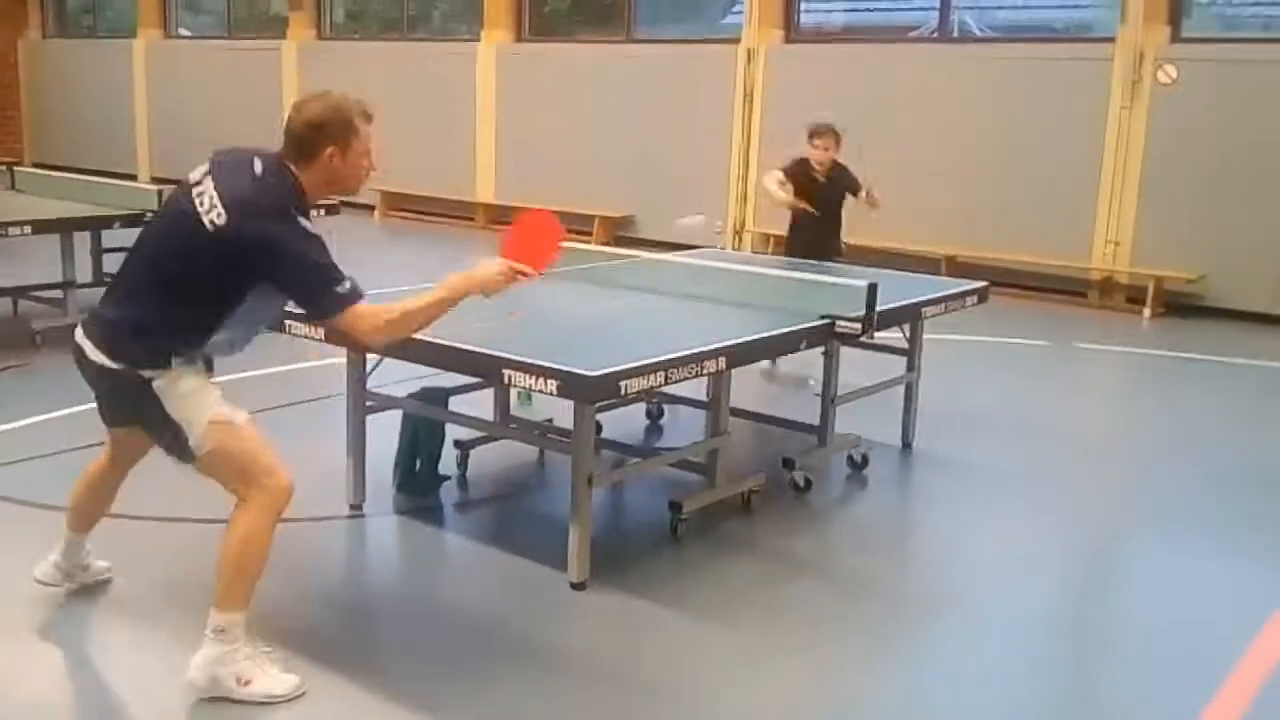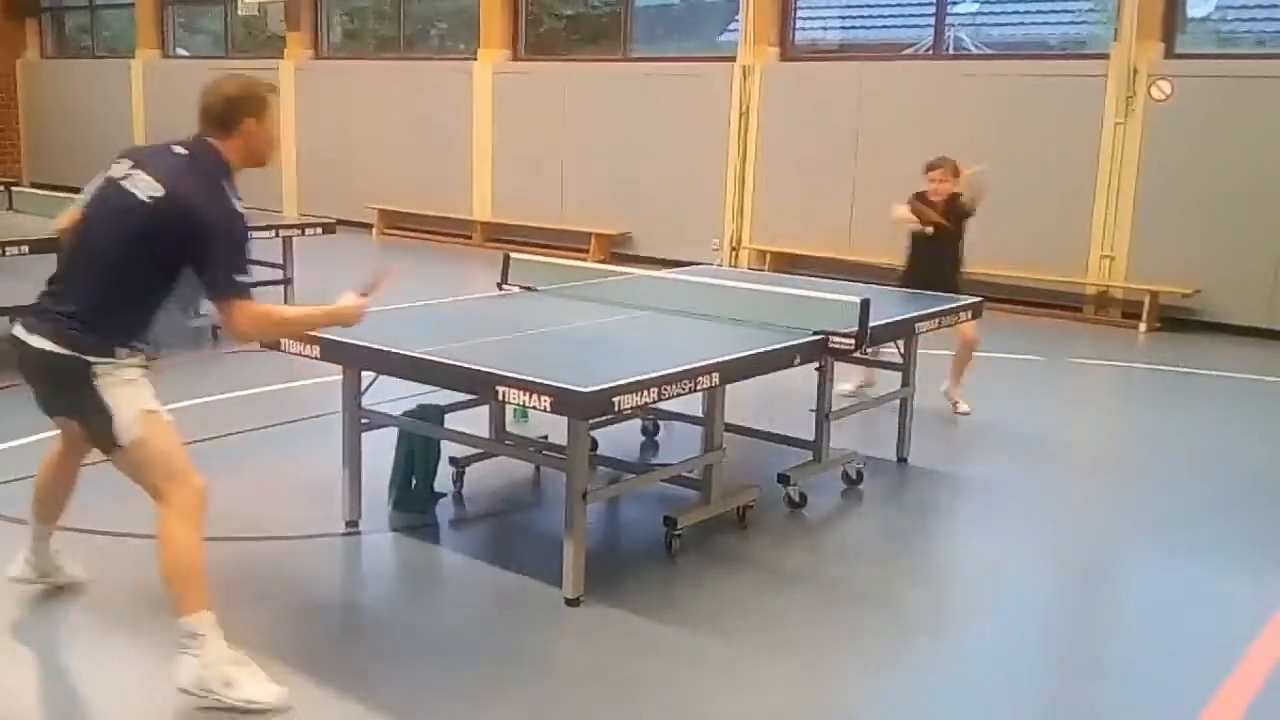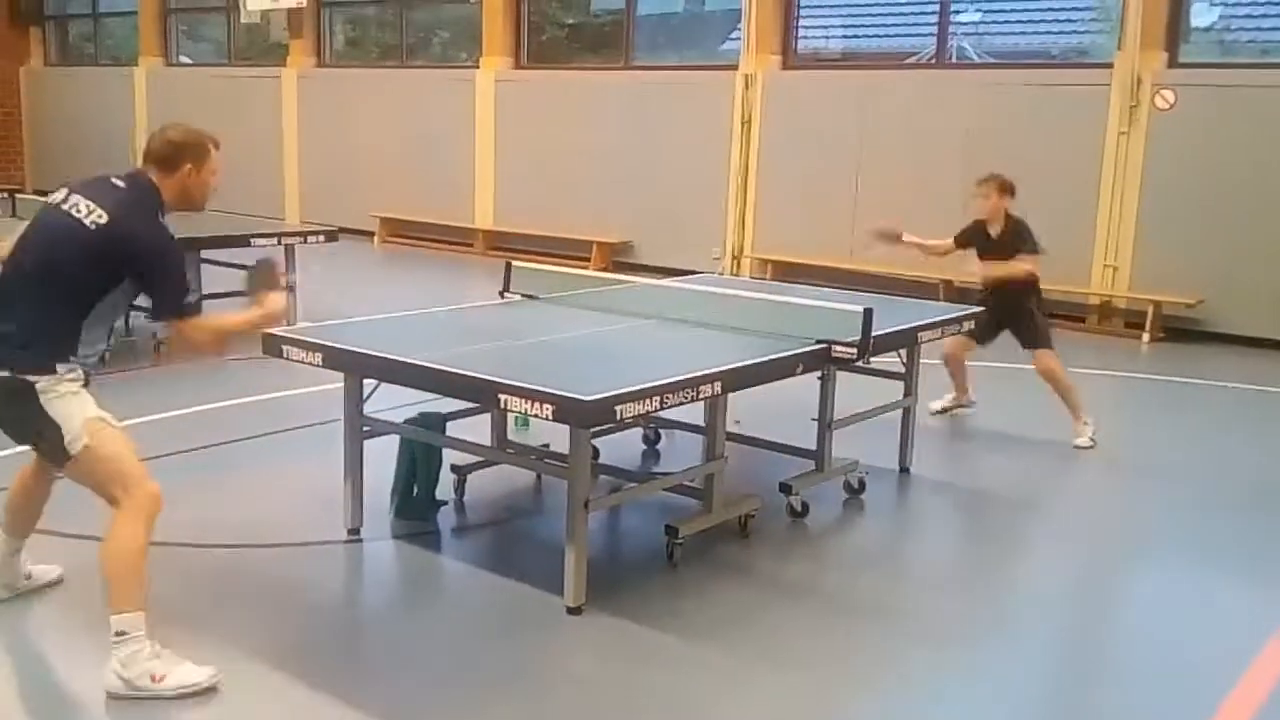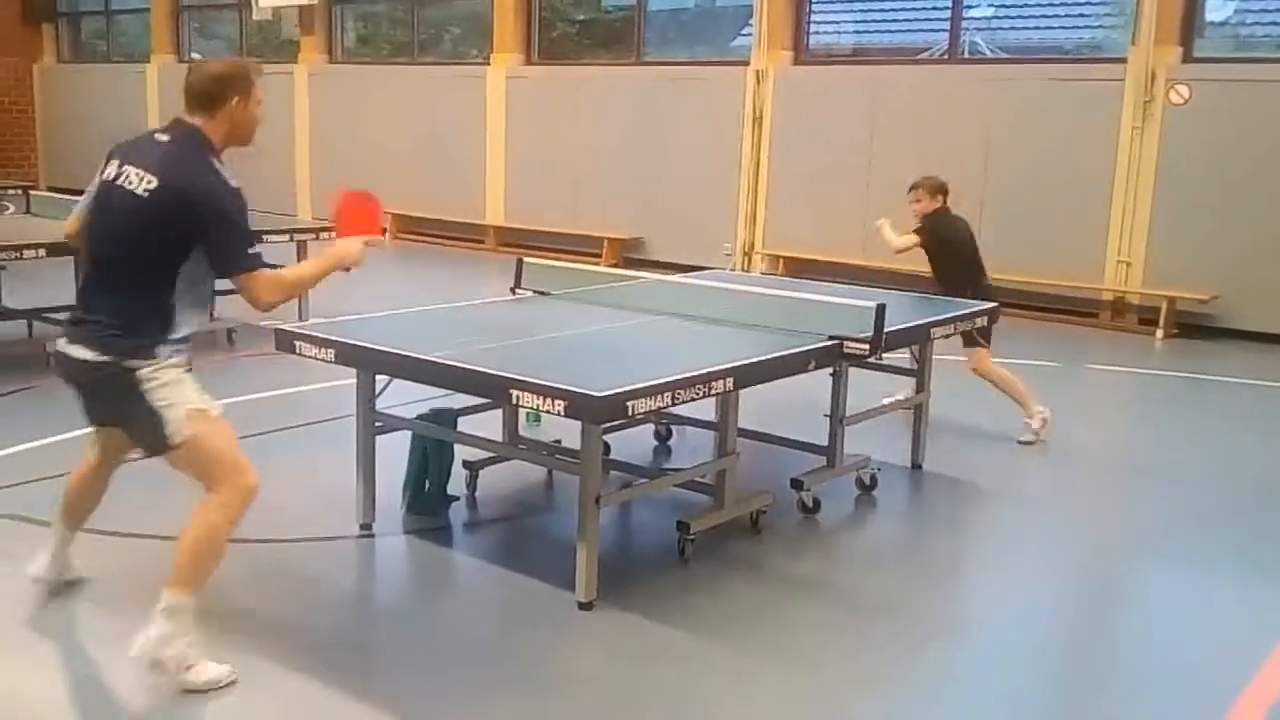
dt=0.4s
person 1, frame 1
left shoulder: (238, 164)
right shoulder: (279, 231)
left elbow: (183, 224)
right elbow: (371, 328)
right wrist: (468, 282)
left hip: (105, 341)
right hip: (150, 366)
left knee: (124, 449)
right knee: (267, 486)
left ankle: (67, 560)
right ankle: (222, 655)
person 1, frame 2
left shoulder: (145, 159)
right shoulder: (214, 206)
left elbow: (67, 227)
right elbow: (246, 323)
right wrist: (333, 313)
right hip: (90, 358)
left knee: (75, 438)
right knee: (183, 493)
right ankle: (204, 658)
person 1, frame 3
left shoulder: (86, 189)
right shoulder: (148, 235)
right elbow: (196, 336)
right wrist: (263, 313)
left knee: (51, 454)
right knee: (138, 496)
right ankle: (133, 658)
person 1, frame 4
left shoulder: (129, 152)
right shoulder: (209, 189)
left elbow: (76, 231)
right elbow: (265, 293)
right wrist: (336, 256)
left hip: (84, 345)
right hip: (136, 362)
left knee: (110, 449)
right knee: (233, 482)
left ankle: (55, 560)
right ankle: (168, 634)
person 2, frame 1
left shoulder: (841, 175)
right shoulder: (798, 168)
left elbow: (873, 203)
right elbow: (770, 179)
left wrist: (870, 196)
right wrist: (780, 195)
left hip: (829, 248)
right hip: (799, 246)
person 2, frame 2
left shoulder: (960, 204)
right shoulder: (920, 201)
left elbow: (975, 199)
right elbow: (898, 212)
left wrist: (971, 184)
right wrist: (908, 217)
left hip: (948, 285)
right hip: (915, 282)
left knee: (969, 337)
left ankle: (952, 389)
right ankle: (867, 377)
person 2, frame 3
left shoulder: (1019, 228)
right shoulder: (976, 229)
left elbow: (1029, 267)
right elbow: (941, 248)
left wrist: (992, 270)
right wrist: (908, 239)
left hip: (1025, 305)
right hip: (992, 304)
left knee: (1048, 367)
right knee: (951, 351)
left ankle: (1082, 422)
right ankle: (961, 397)
person 2, frame 4
left shoulder: (936, 225)
right shoulder: (953, 223)
left elbow: (899, 246)
left wrist: (884, 227)
left hip: (973, 300)
right hip: (958, 298)
left knee: (979, 363)
left ankle: (1036, 412)
